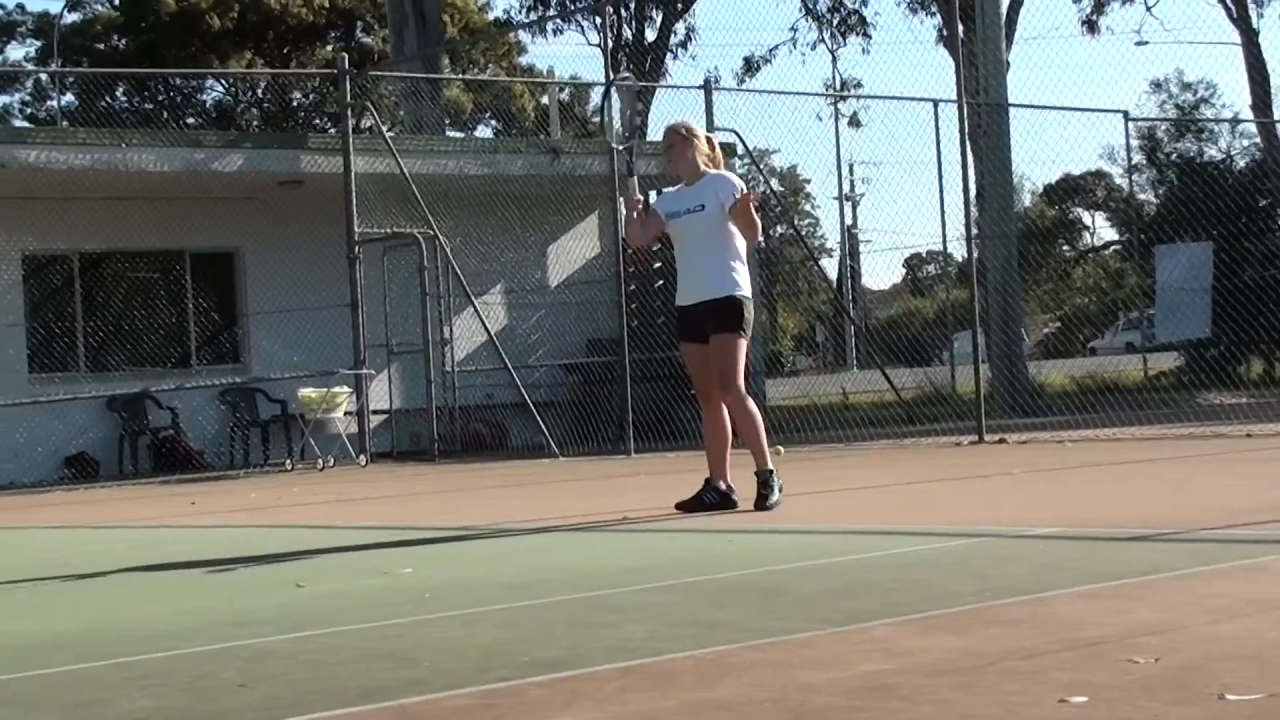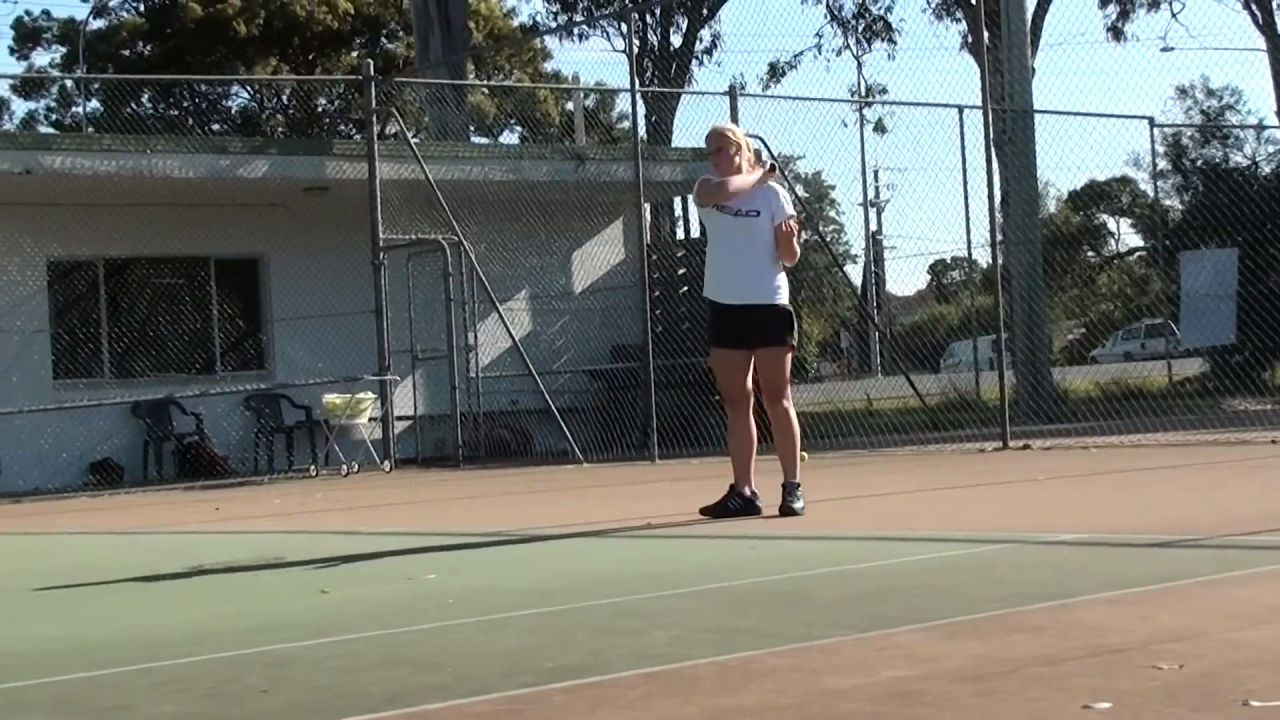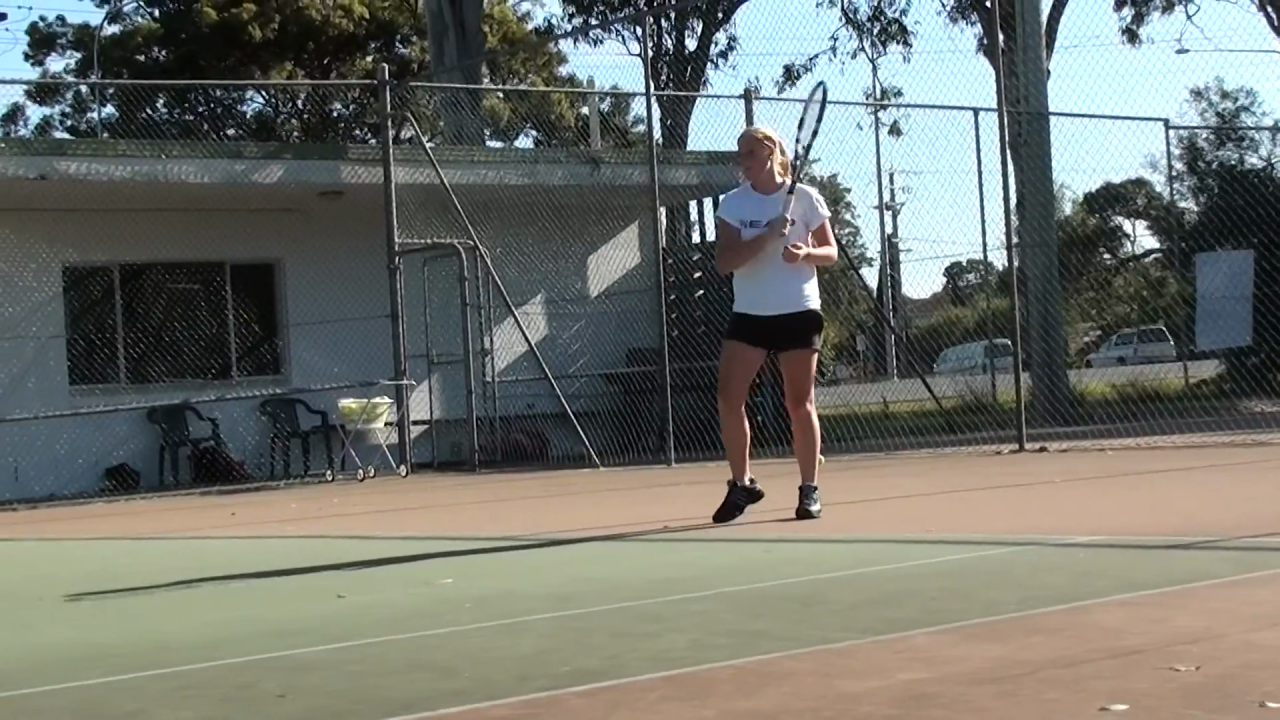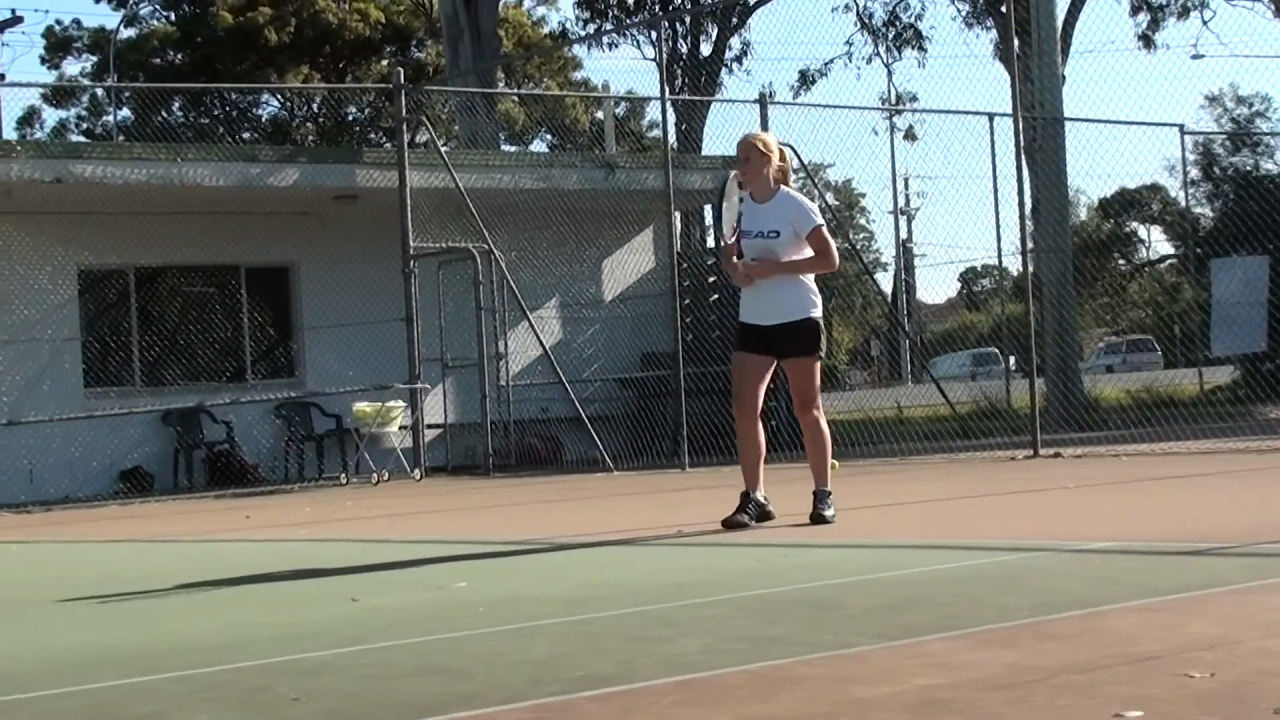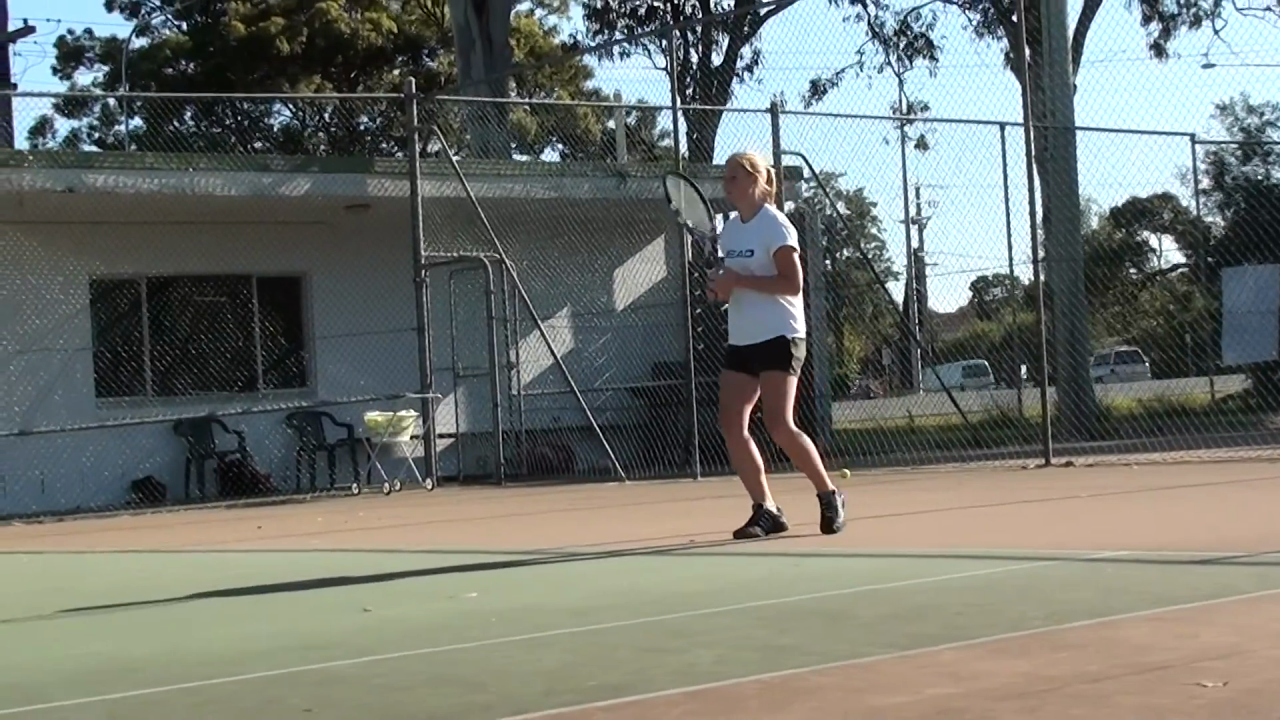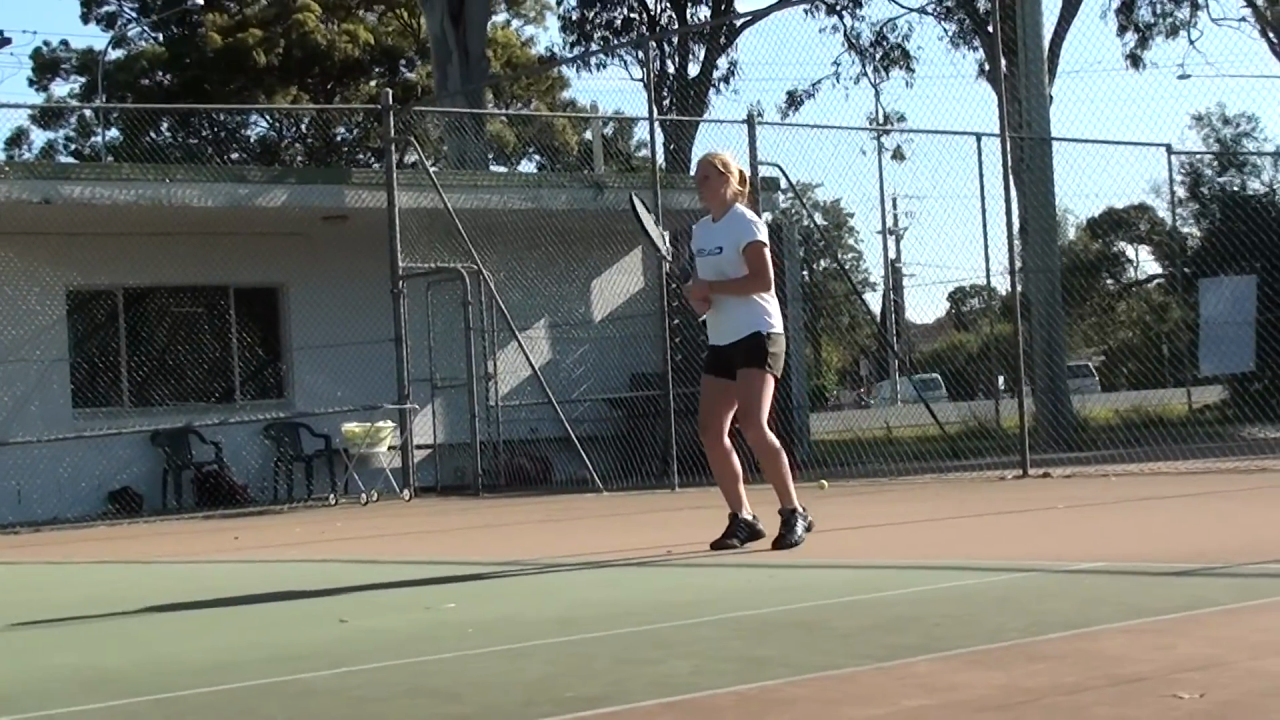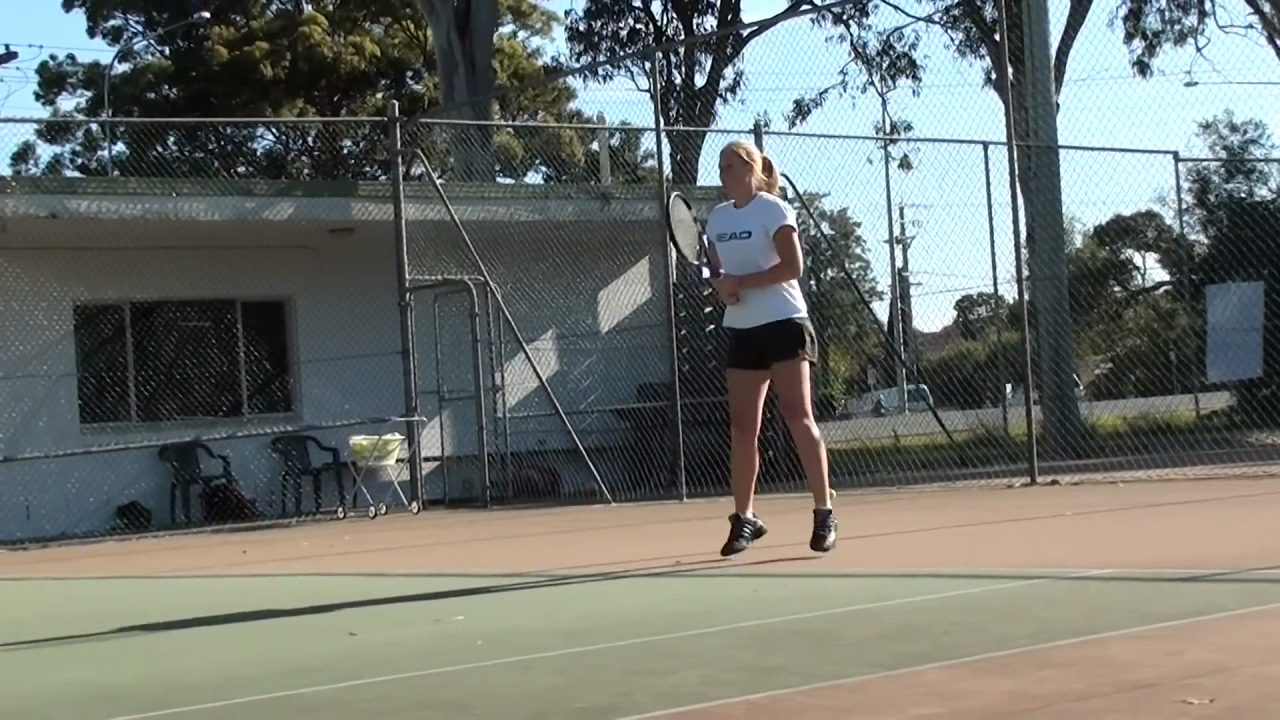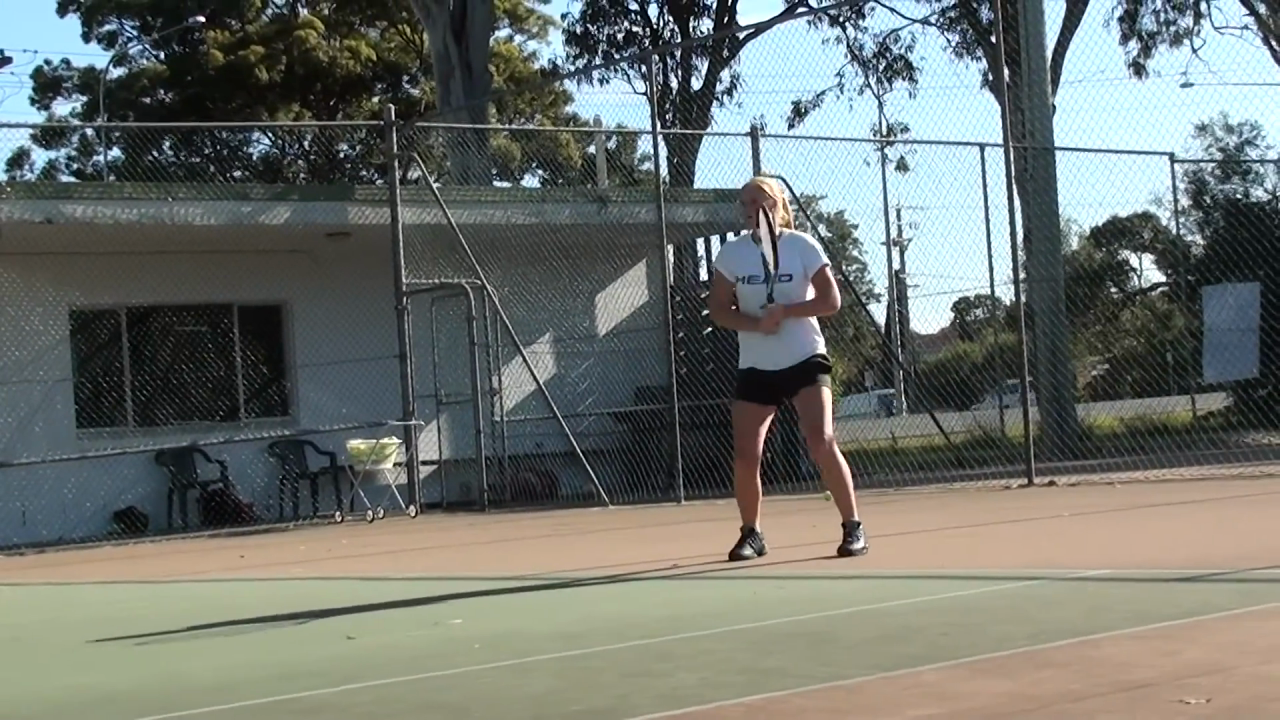
dt=0.3s
person 1, frame 1
left shoulder: (724, 184)
right shoulder: (669, 200)
left elbow: (752, 236)
right elbow: (638, 239)
left wrist: (747, 209)
right wrist: (632, 212)
left hip: (726, 298)
right hip: (688, 305)
left knee: (731, 388)
right knee: (708, 397)
left ankle: (767, 477)
right ankle: (719, 485)
person 1, frame 2
left shoulder: (773, 194)
right shoulder: (709, 190)
left elbow: (789, 258)
right elbow: (723, 189)
left wrist: (790, 238)
right wrist: (756, 174)
left hip: (769, 305)
right hip: (725, 308)
left knee: (777, 399)
right knee: (736, 404)
left ankle: (792, 487)
right ankle: (743, 492)
person 1, frame 3
left shoulder: (805, 197)
right shoulder: (732, 203)
left elbow: (830, 251)
right elbow: (725, 259)
left wrist: (803, 252)
right wrist: (765, 238)
left hip: (798, 311)
right hip: (748, 313)
left knee: (800, 403)
right knee: (729, 398)
left ankle: (809, 490)
right ankle: (742, 483)
person 1, frame 4
left shoulder: (797, 205)
right shoulder: (738, 208)
left elbow: (830, 260)
left wrist: (776, 267)
right wrist: (737, 271)
left hip: (798, 319)
right hip: (753, 322)
left knee: (807, 409)
right knee: (744, 409)
left ankle: (823, 495)
right ankle: (754, 499)
person 1, frame 5
left shoulder: (776, 226)
right shoulder: (730, 228)
left elbow: (793, 284)
left wrist: (739, 281)
right wrist: (719, 287)
left hip: (779, 336)
right hip: (741, 340)
left knee: (780, 425)
right knee: (731, 426)
left ankle: (828, 493)
right ankle: (766, 510)
person 1, frame 6
left shoulder: (746, 223)
right shoulder: (700, 231)
left elbow: (764, 280)
left wrist: (711, 287)
right wrist: (697, 296)
left hip: (757, 334)
right hip: (721, 340)
left knee: (753, 426)
right knee: (710, 431)
left ankle: (793, 513)
right ankle: (742, 519)
person 1, frame 7
left shoulder: (775, 209)
right shoulder: (718, 217)
left elbow: (793, 265)
left wrist: (741, 280)
right wrist: (721, 285)
left hip: (784, 324)
right hip: (741, 330)
left knee: (799, 416)
right knee: (743, 429)
left ankle: (824, 513)
right ankle: (745, 520)
person 1, frame 8
left shoulder: (804, 246)
right shoulder: (730, 253)
left elbow: (831, 301)
right elbow: (717, 308)
left wrist: (785, 312)
right wrist: (754, 323)
left hip: (804, 359)
right hip: (755, 366)
left knee: (821, 442)
right knee: (745, 457)
left ankle: (853, 527)
right ankle: (751, 533)
